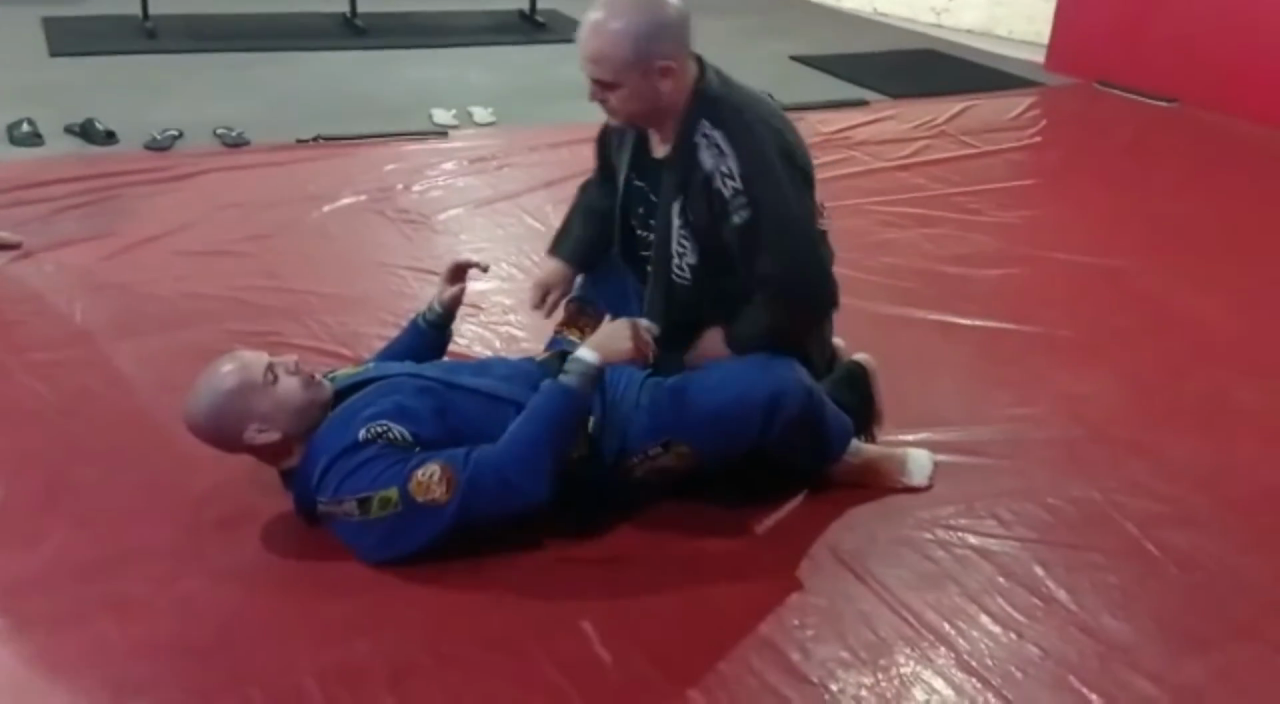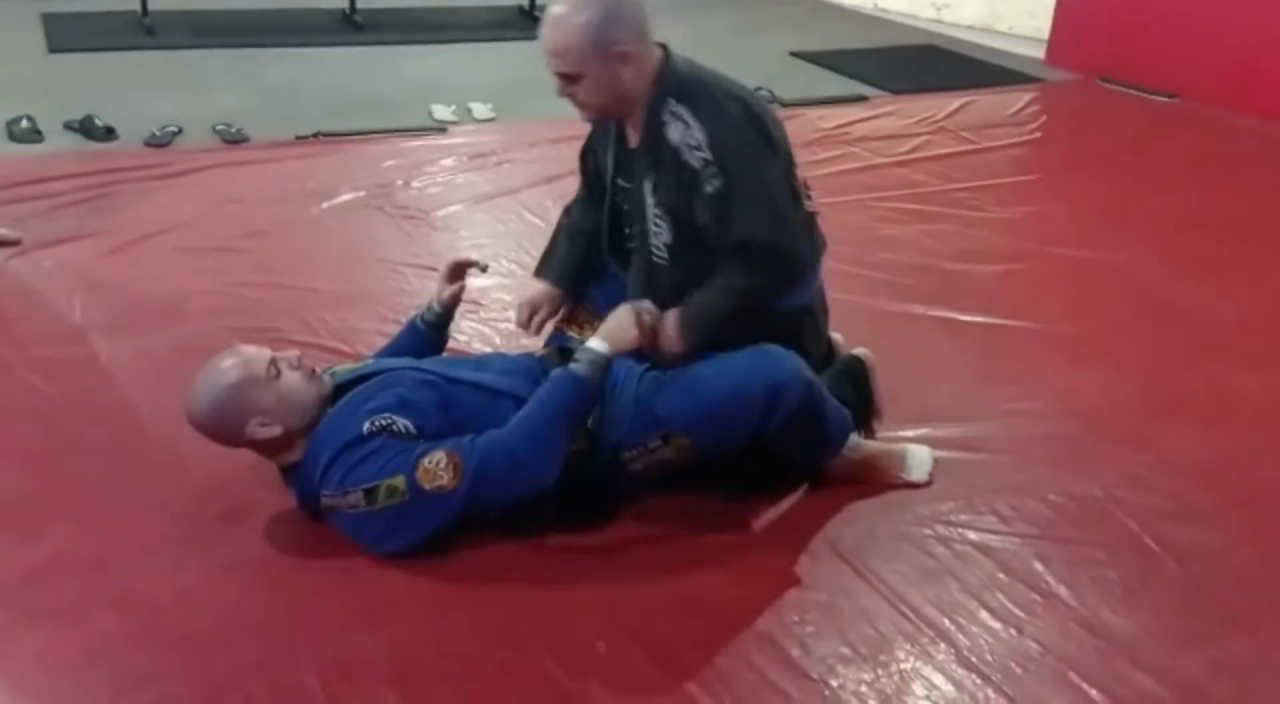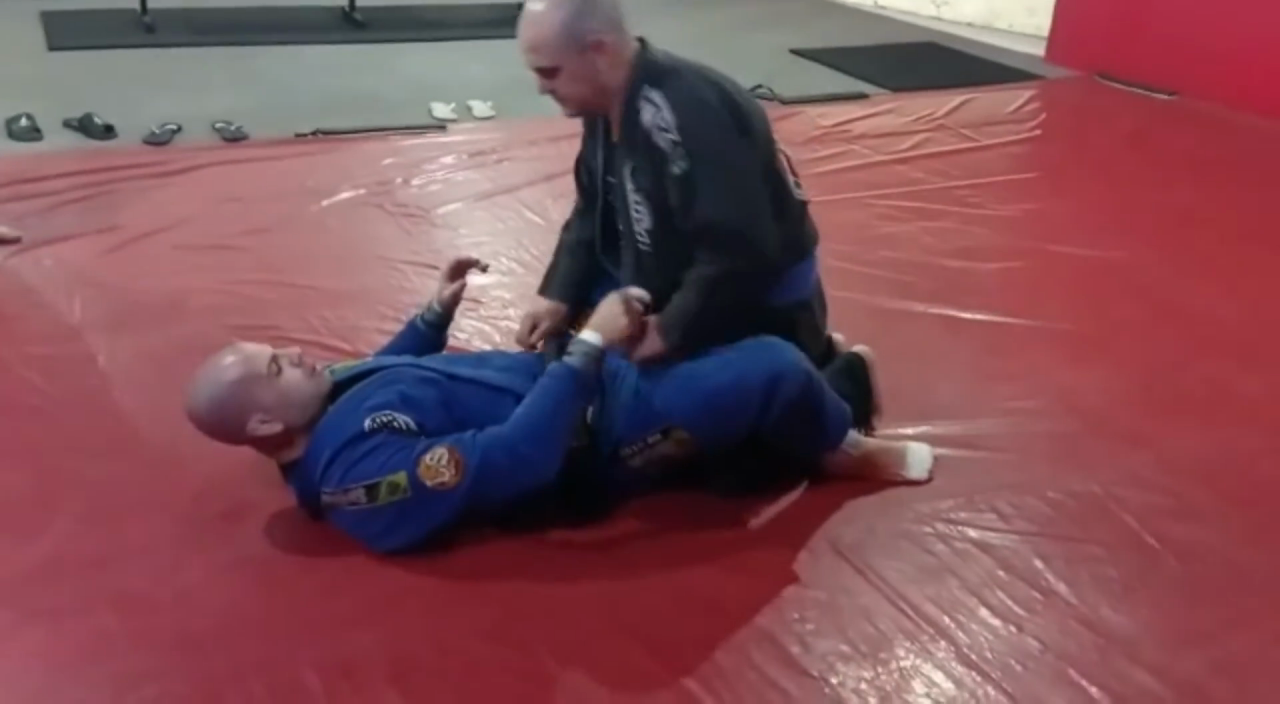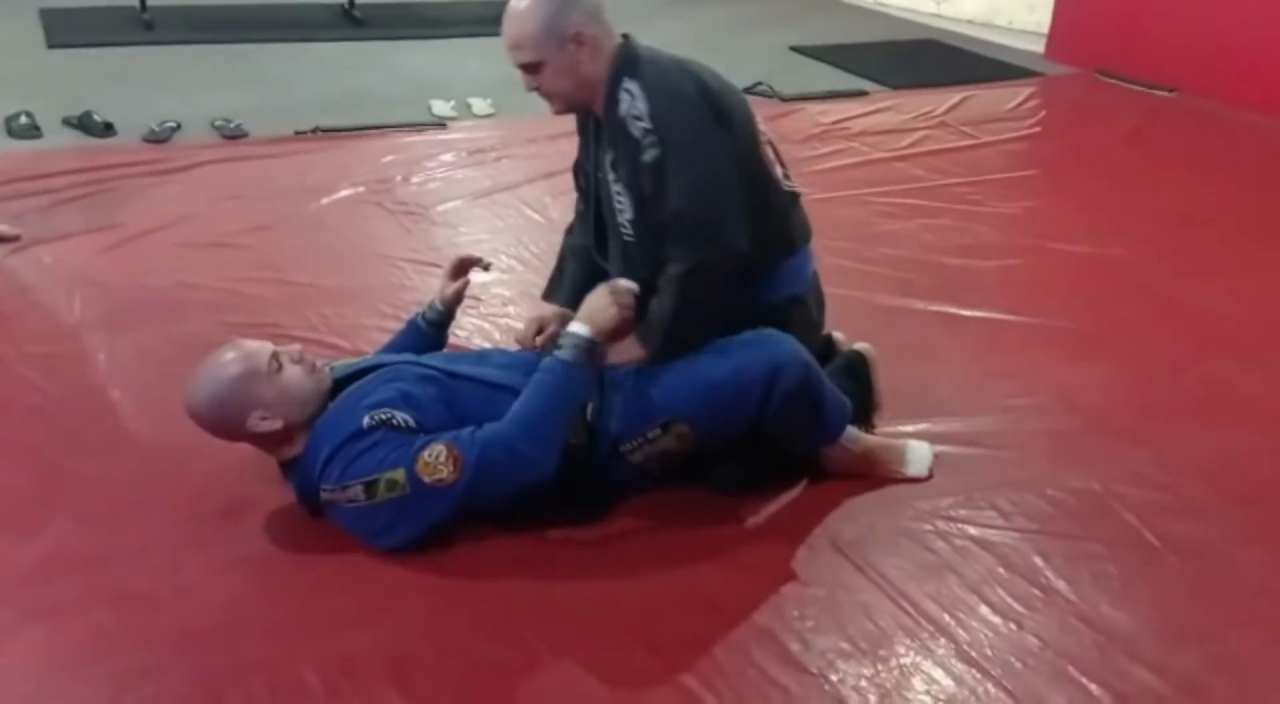
dt=0.1s
person 1, frame 1
left shoulder: (325, 408)
right shoulder: (356, 481)
right elbow: (510, 479)
left wrist: (437, 311)
right wrist: (593, 361)
left hip: (557, 374)
right hip: (596, 443)
right knee: (776, 384)
right ankle: (847, 460)
person 1, frame 2
left shoulder: (328, 406)
right shoulder: (360, 474)
right elbow: (518, 464)
left wrist: (436, 311)
right wrist: (600, 350)
left hip: (557, 370)
right hip: (595, 438)
right knee: (776, 377)
right ankle: (847, 456)
person 1, frame 3
left shoulder: (327, 404)
right shoulder: (360, 470)
right elbow: (520, 459)
left wrist: (437, 309)
right wrist: (594, 341)
left hip: (560, 374)
right hip: (597, 437)
right knee: (774, 367)
right ankle: (845, 453)
person 1, frame 4
left shoulder: (326, 404)
right shoulder: (360, 467)
right elbow: (518, 456)
left wrist: (438, 309)
right wrist: (584, 334)
left hip: (556, 369)
right hip: (596, 437)
right knee: (773, 360)
right ankle: (845, 450)
person 2, frame 1
left shoulder: (748, 151)
right shoulder: (634, 113)
left elbow: (806, 292)
right elbow: (606, 189)
left wrist: (732, 344)
right wrist: (565, 257)
person 2, frame 2
left shoulder: (708, 129)
right shoulder: (617, 112)
left elbow: (772, 258)
right elbow: (596, 203)
left wrist: (691, 325)
right wrist: (555, 279)
left hip: (759, 321)
person 2, frame 3
left shoulder: (689, 115)
right shoulder: (616, 107)
left elbow: (741, 249)
right elbow: (593, 211)
left wrist: (671, 330)
right wrist: (558, 296)
left hip: (762, 310)
person 2, frame 4
left shoulder: (663, 106)
right shoulder: (606, 101)
left elbow: (708, 246)
right elbow: (595, 215)
left wrist: (650, 339)
right wrist: (563, 302)
left hip: (757, 304)
right hip: (693, 298)
